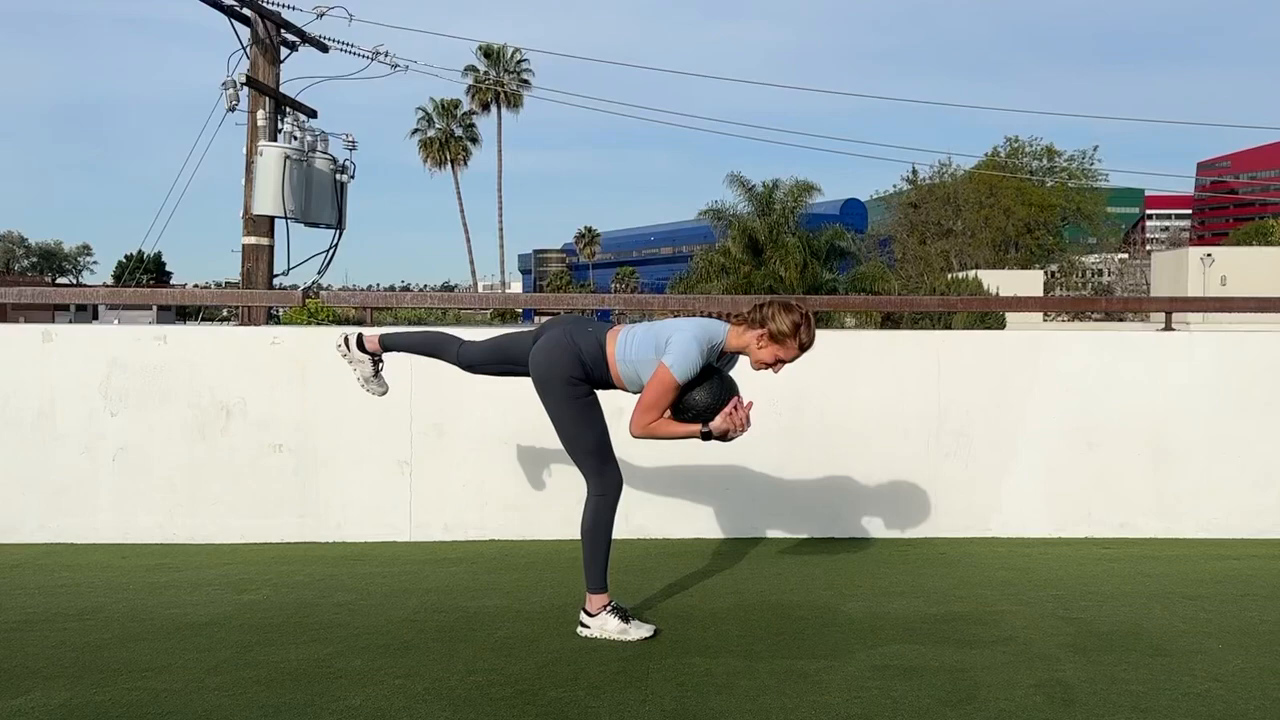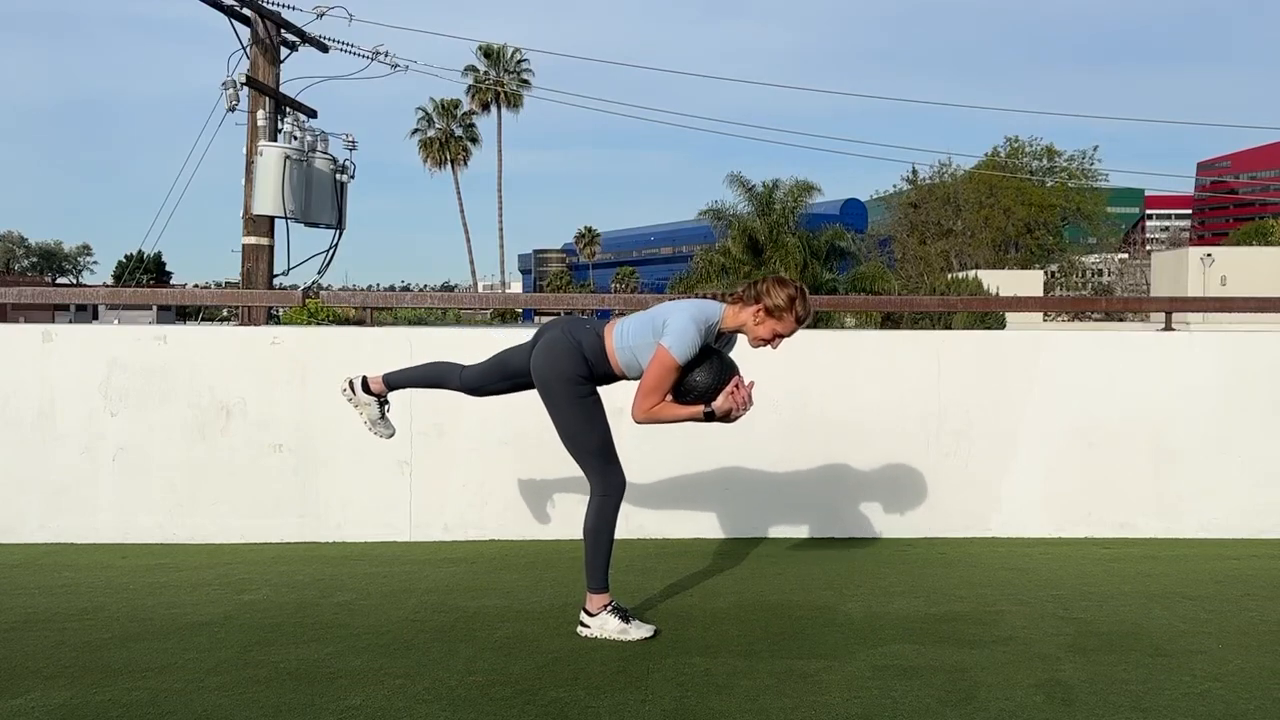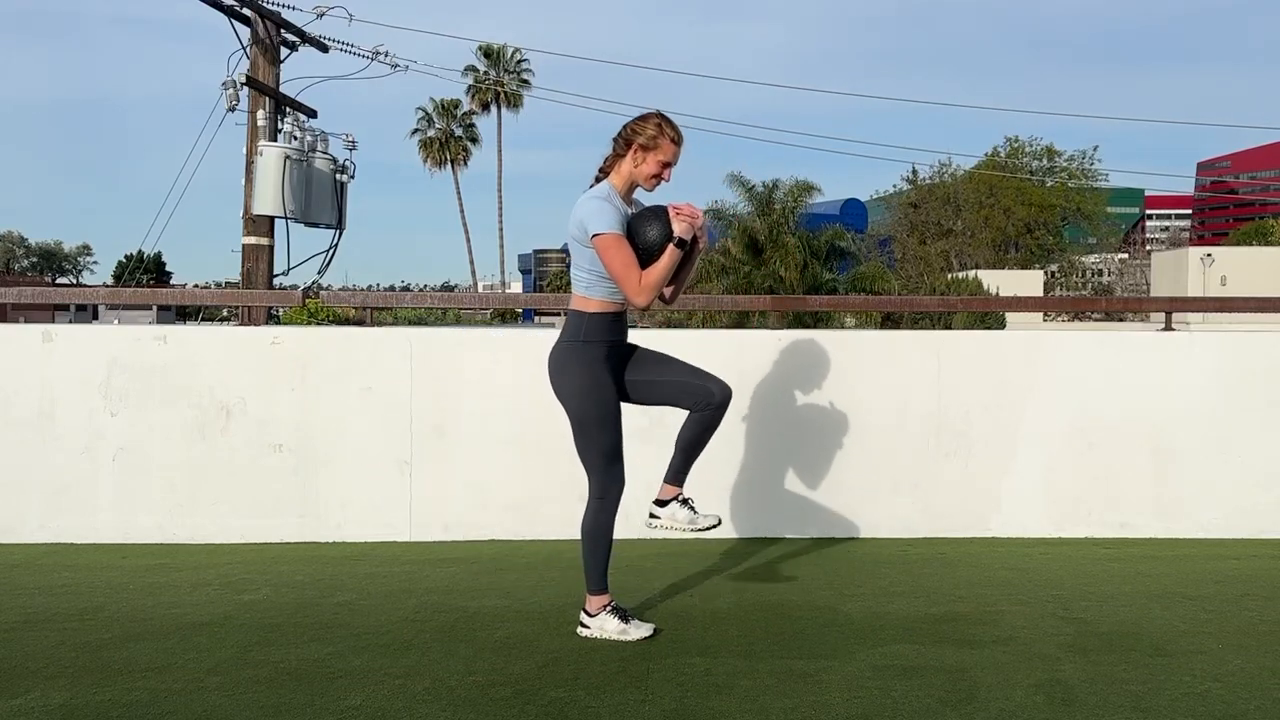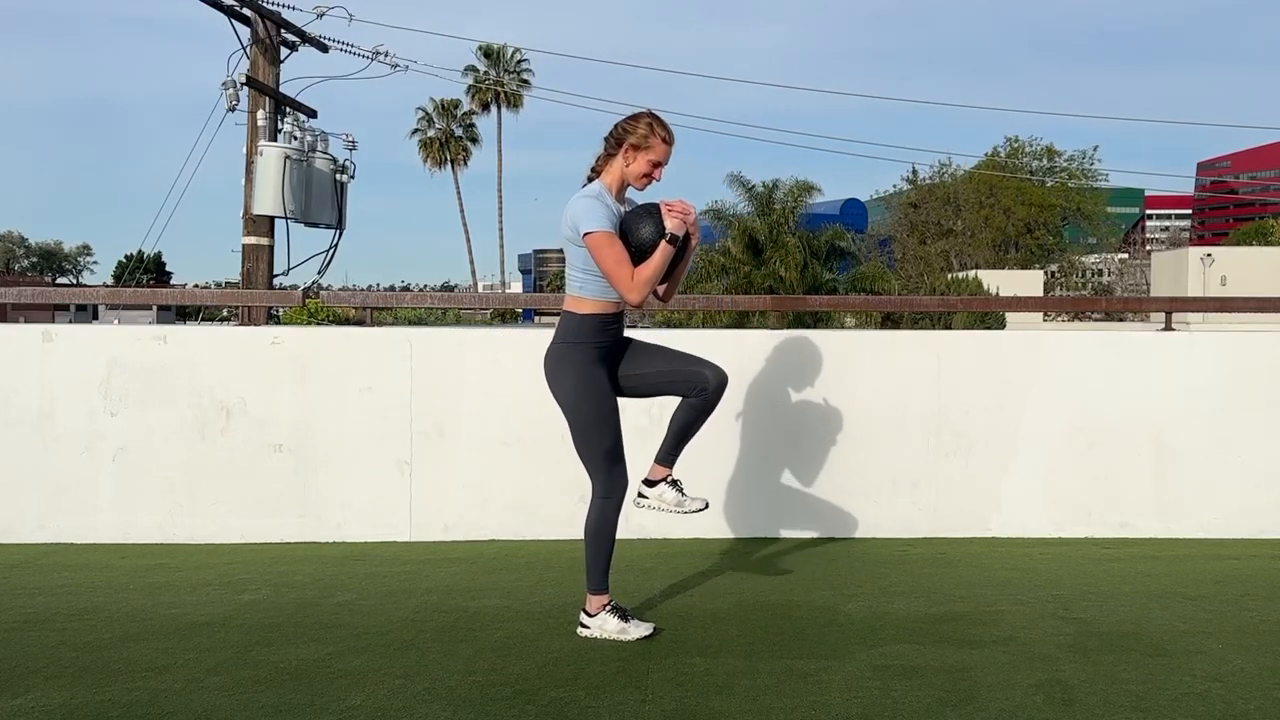
dt=0.7s
person 1, frame 1
left shoulder: (725, 346)
right shoulder: (696, 346)
right elbow: (643, 424)
left wrist: (722, 423)
right wrist: (710, 430)
left hip: (571, 337)
right hip: (562, 364)
left knee: (469, 356)
right knee: (606, 482)
left ankle: (371, 346)
right ankle: (595, 610)
person 1, frame 2
left shoulder: (723, 331)
right shoulder: (692, 326)
right elbow: (644, 410)
left wrist: (723, 406)
right wrist: (710, 410)
left hip: (565, 339)
right hip: (563, 364)
left knee: (472, 380)
right knee: (608, 483)
left ankle: (373, 388)
right ankle: (596, 610)
person 1, frame 3
left shoulder: (632, 207)
right shoulder: (598, 207)
left elbow: (666, 292)
right elbow: (639, 294)
left wrist: (692, 247)
right wrist: (680, 238)
left hip: (615, 349)
right hip: (583, 353)
left knee: (715, 395)
right knee: (607, 482)
left ankle: (669, 499)
right ankle: (595, 611)
person 1, frame 4
left shoulder: (627, 208)
right shoulder: (590, 207)
left elbow: (663, 292)
right elbow: (633, 291)
left wrist: (686, 242)
right wrist: (670, 236)
left hip: (613, 348)
right hip: (578, 355)
left knee: (709, 380)
right knee: (610, 483)
left ankle: (658, 480)
right ankle: (596, 611)
